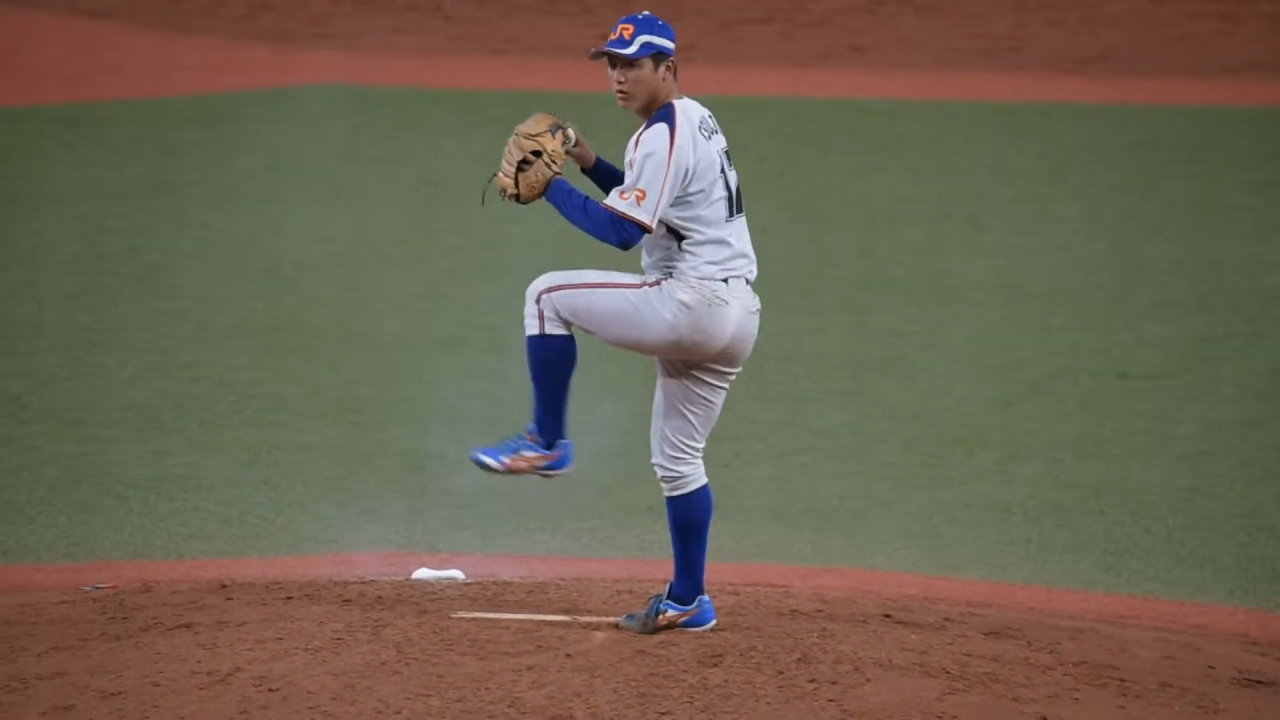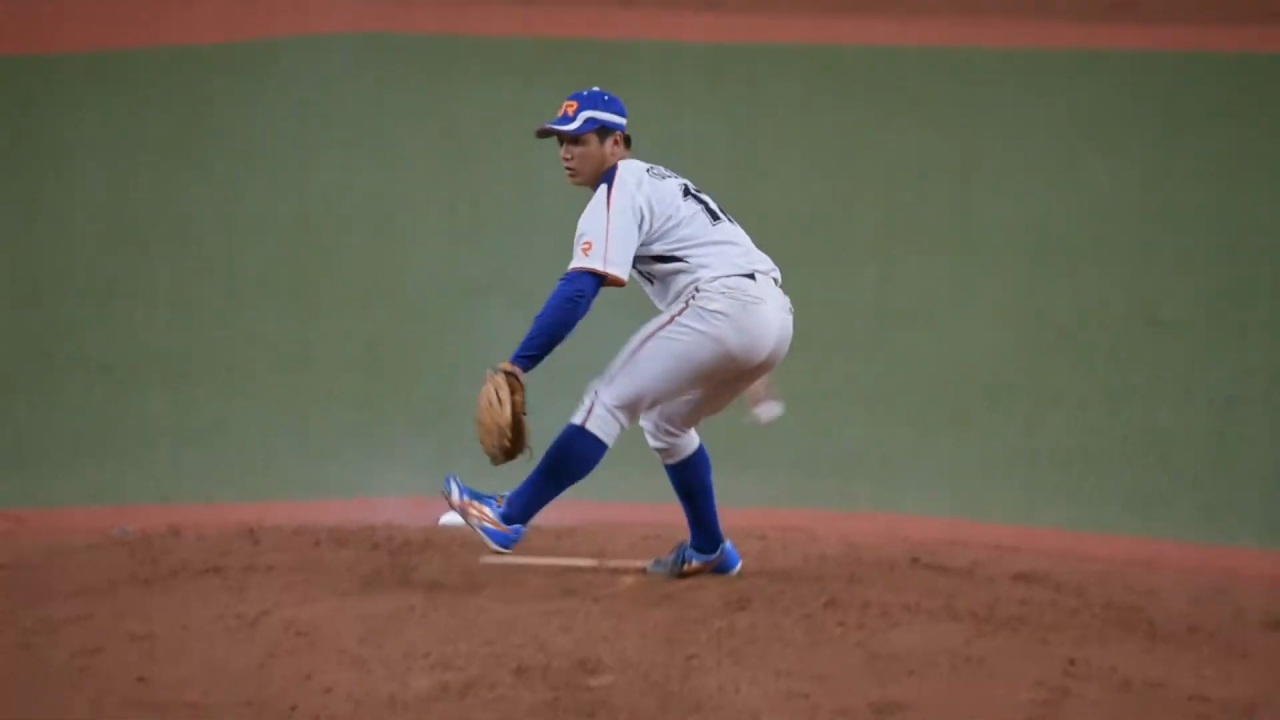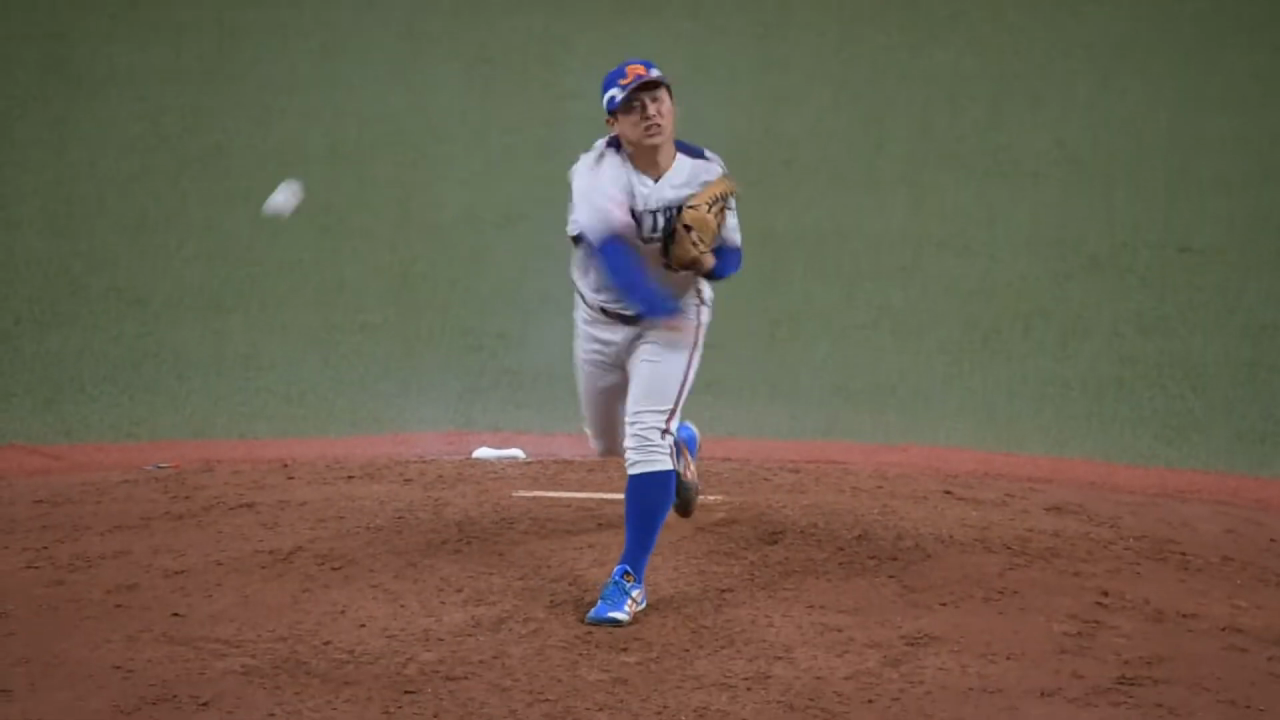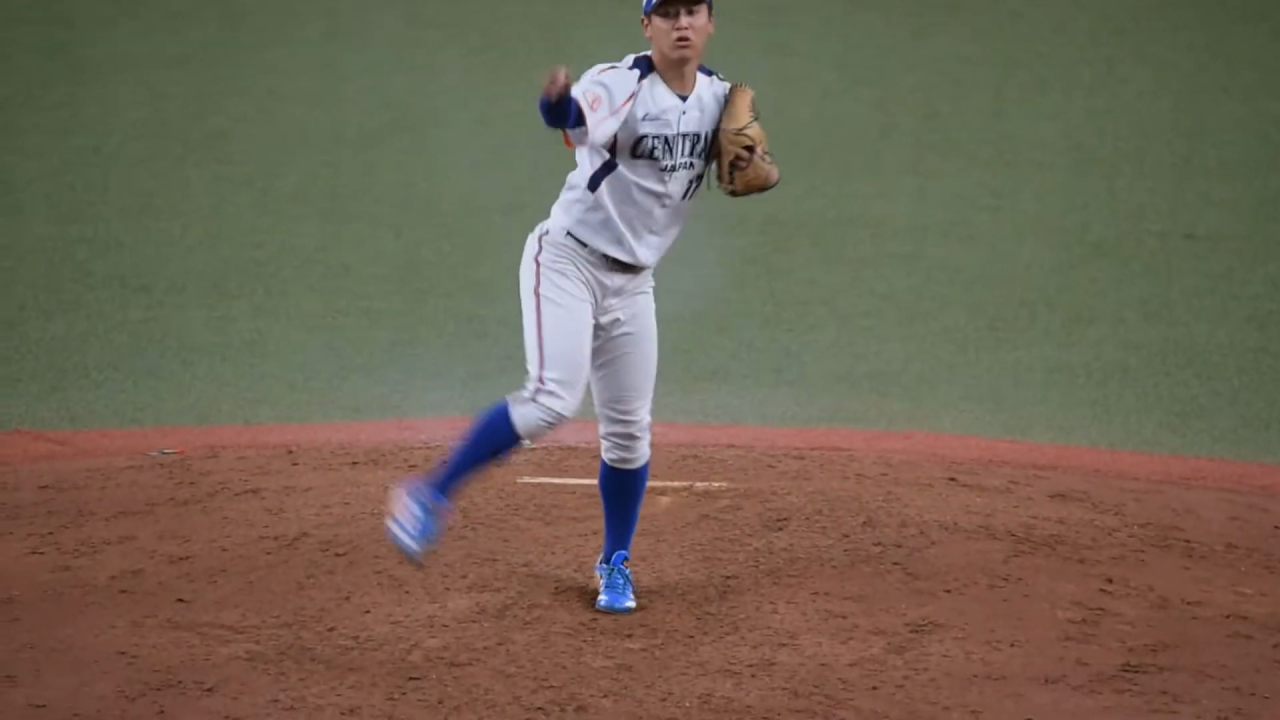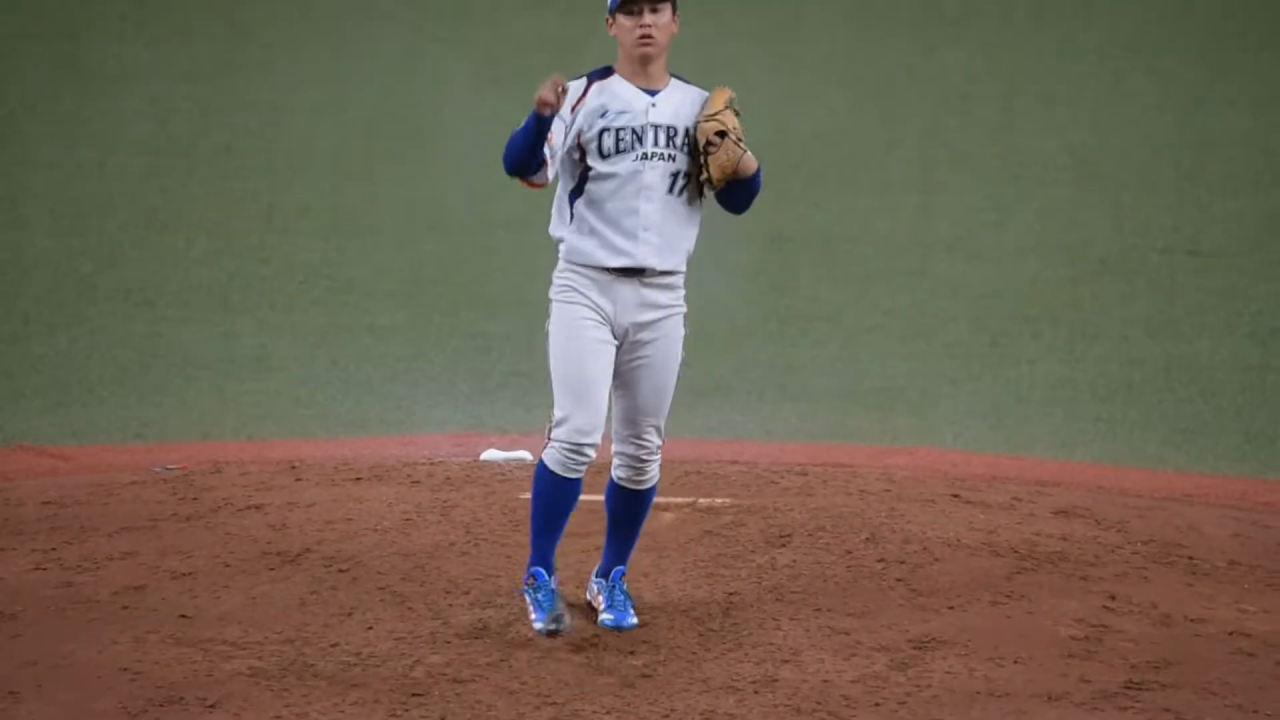
dt=0.5s
person 1, frame 1
left shoulder: (663, 134)
right shoulder: (694, 119)
left elbow: (619, 230)
left wrist: (550, 187)
right wrist: (593, 165)
left hip: (694, 304)
right hip: (735, 312)
left knee: (549, 294)
right knee: (679, 459)
left ankle: (545, 441)
right ankle: (687, 600)
person 1, frame 2
left shoulder: (615, 196)
right shoulder: (657, 182)
left elbow: (579, 289)
left wrist: (519, 363)
left hip: (727, 311)
right hip: (771, 315)
left knee: (606, 405)
right knee: (666, 423)
left ankle: (506, 516)
right ankle: (709, 550)
person 1, frame 3
left shoulder: (706, 170)
right shoulder: (596, 171)
left elbow: (729, 252)
right elbow: (612, 249)
left wrist: (707, 262)
right wrist: (659, 304)
left hip: (673, 321)
right hip: (600, 319)
left knee: (646, 436)
right knee: (608, 440)
left ankle: (630, 577)
right ankle: (675, 440)
person 1, frame 4
left shoulder: (720, 96)
right shoulder: (617, 85)
left elbow: (729, 161)
right elbow: (572, 116)
left wrist: (753, 171)
right wrist: (559, 96)
left hip: (631, 283)
right hip: (567, 259)
left knee: (630, 433)
right knee: (553, 399)
left ankle: (616, 563)
right ankle: (430, 495)
person 1, frame 5
left shoulder: (701, 106)
right shoulder: (581, 99)
left elbow: (735, 200)
right elbow: (521, 164)
left wrist: (748, 168)
right wrist: (539, 112)
left hip: (661, 298)
right hip: (584, 290)
left knee: (642, 449)
right knee: (575, 434)
left ankle: (611, 576)
right ankle: (540, 577)
